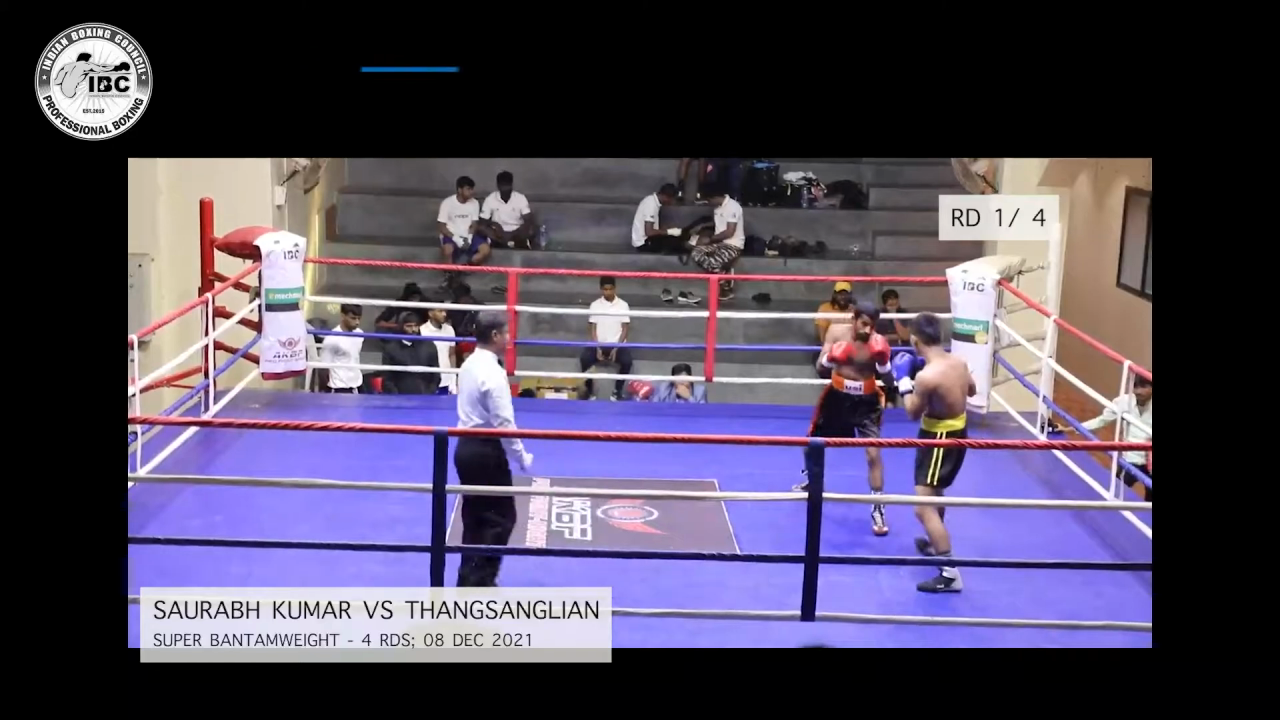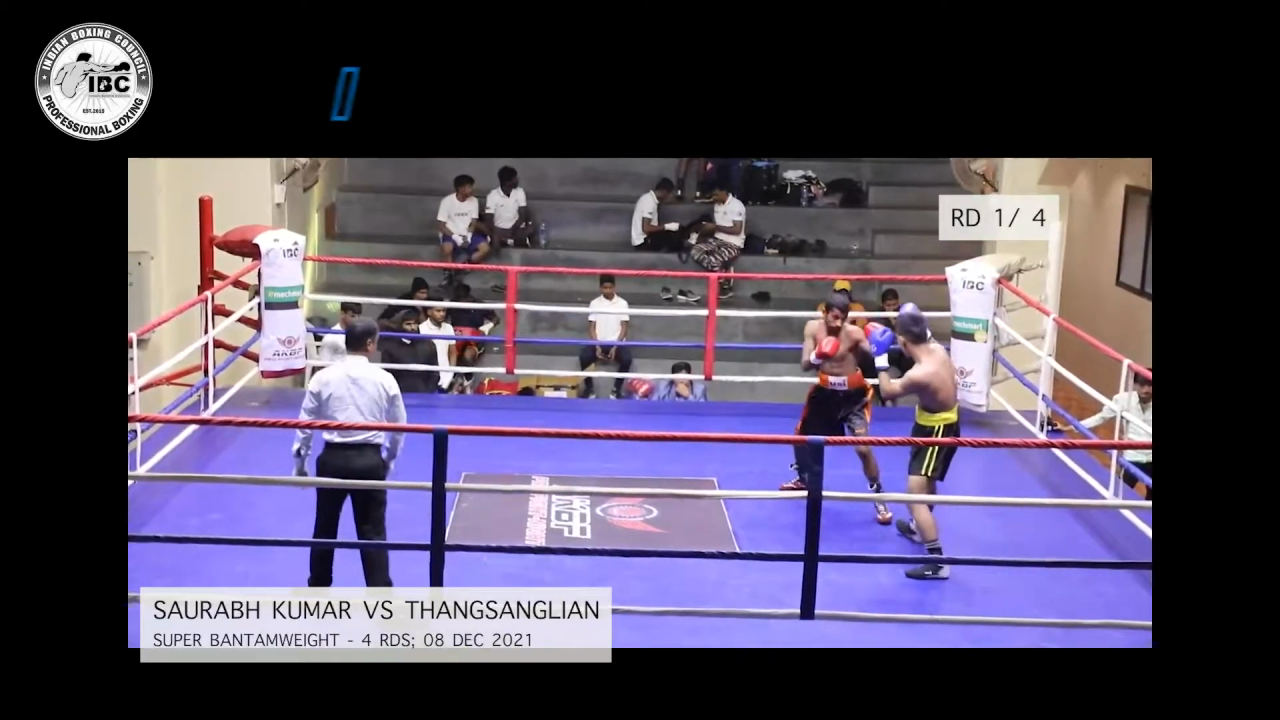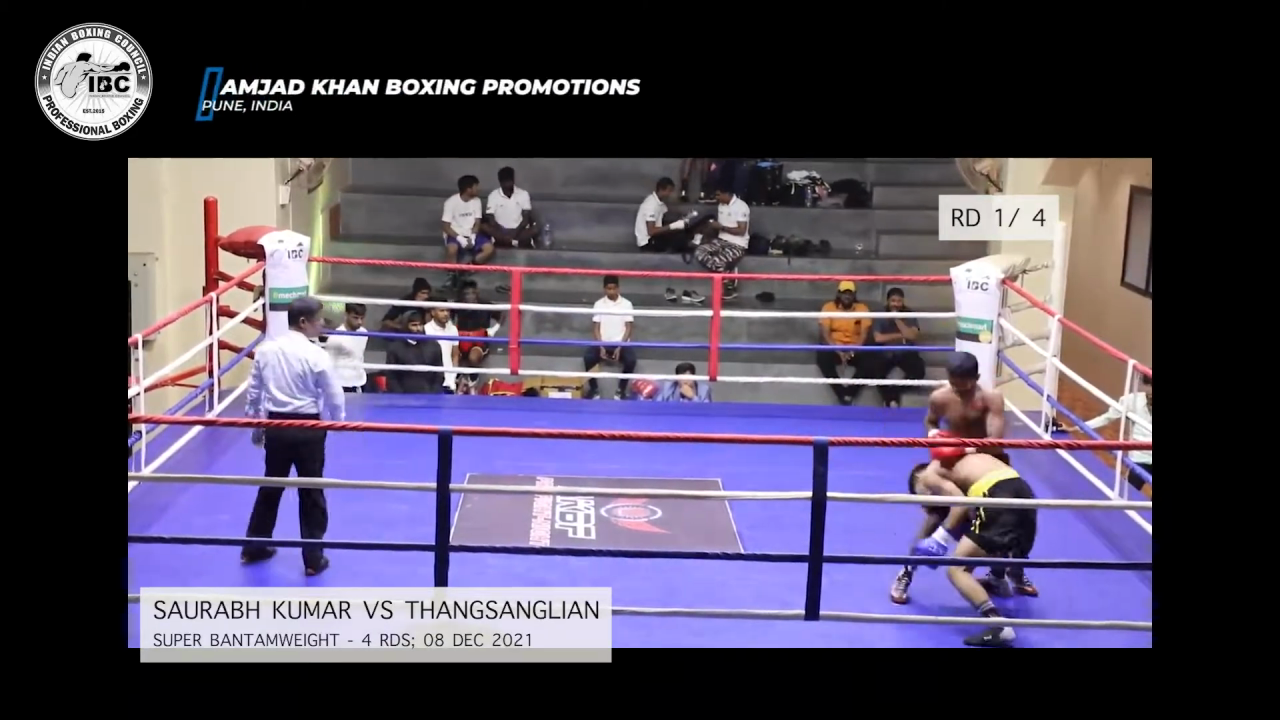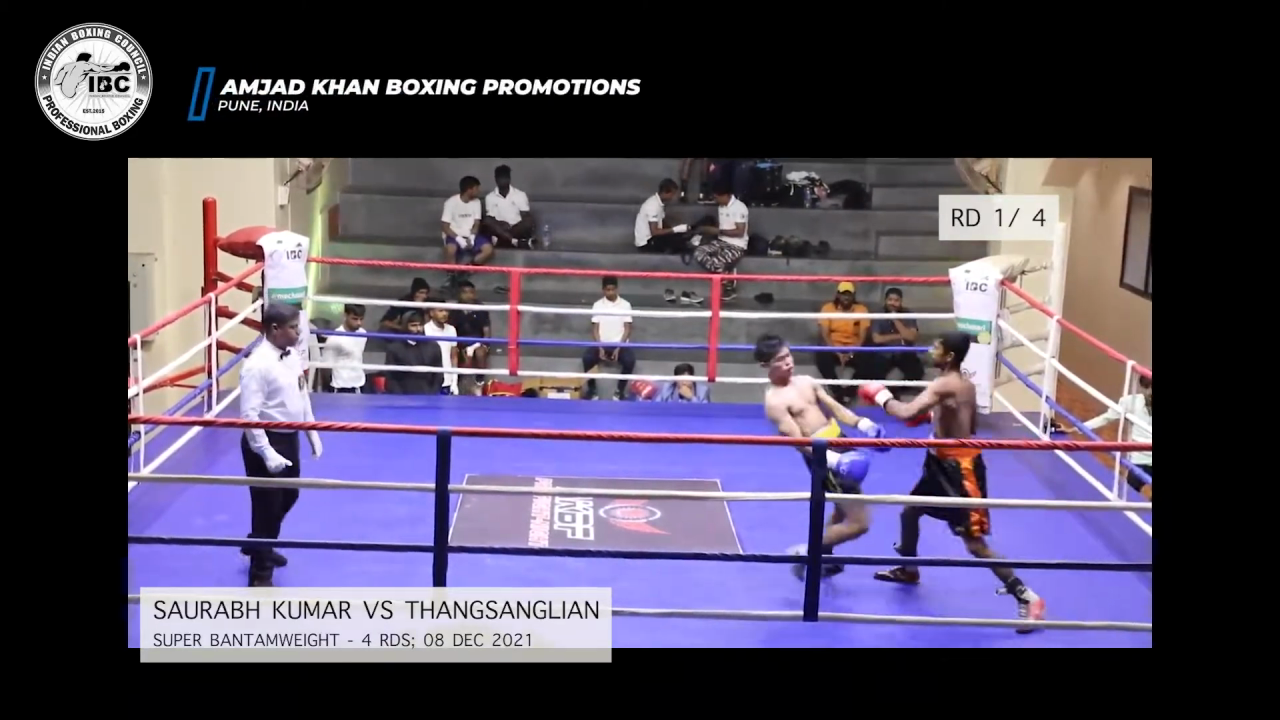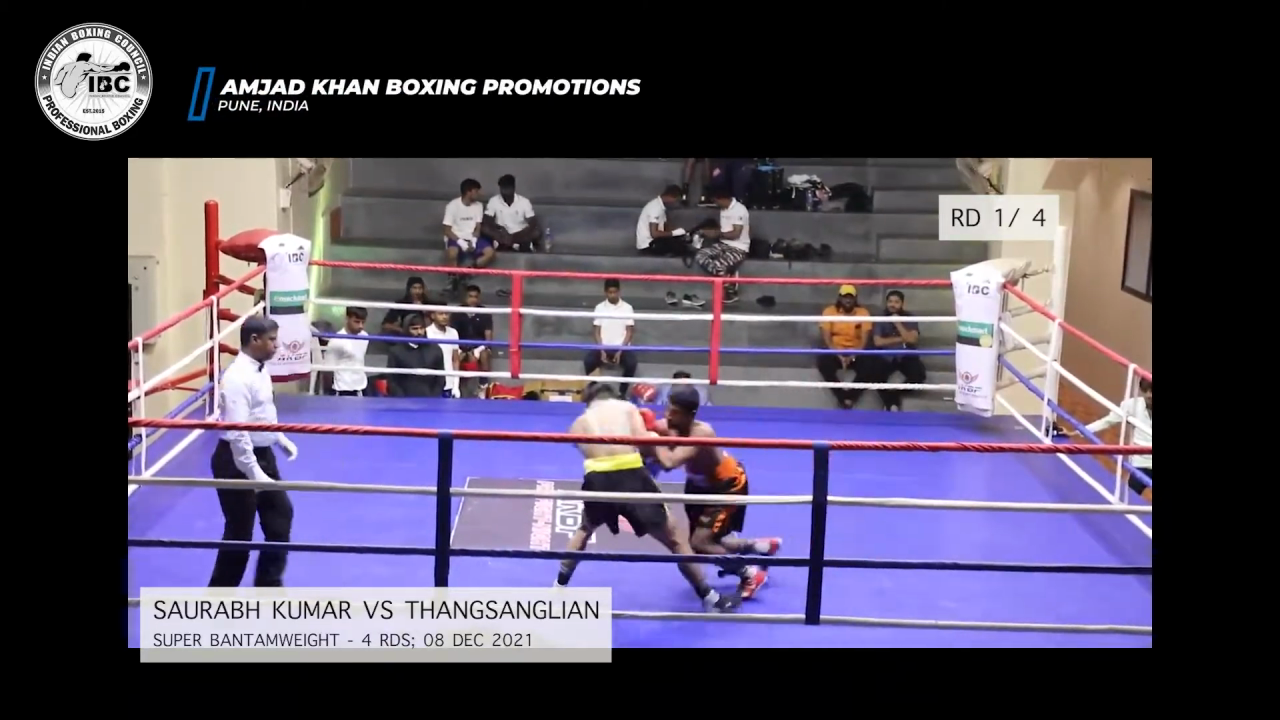
dt=1s
person 1, frame 1
left shoulder: (469, 365)
right shoulder: (492, 373)
right elbow: (503, 423)
right wrist: (522, 458)
left hip: (466, 448)
right hip: (486, 452)
left knee: (474, 518)
right knee: (501, 519)
left ankle: (470, 580)
right ankle: (479, 582)
person 1, frame 2
left shoulder: (323, 377)
right shoulder: (384, 379)
left elbow: (306, 424)
right elbow: (398, 427)
left wrist: (299, 462)
right wrist: (390, 458)
left hip: (333, 458)
right hip: (369, 460)
left knee: (325, 528)
right knee: (372, 533)
left ankle: (318, 587)
person 1, frame 3
left shoulder: (266, 349)
right shoulder: (316, 355)
left elbow: (253, 391)
right elbow: (334, 397)
right wrist: (337, 422)
left hip: (276, 427)
right hip: (308, 430)
left knee: (270, 488)
right knee: (312, 494)
left ankle: (254, 548)
right ankle: (313, 558)
person 1, frame 4
left shoulder: (293, 356)
right shoulder: (257, 365)
left elbow: (302, 397)
right elbow: (249, 414)
left wrist: (312, 433)
right wrist: (266, 453)
left hip: (289, 438)
right hip: (265, 442)
left knee: (287, 497)
right knee: (266, 506)
left ankle: (258, 546)
right ankle: (260, 577)
person 1, frame 5
left shoulder: (261, 372)
right shoulder: (237, 379)
right elbow: (237, 431)
left wrist: (282, 439)
right wrist: (253, 472)
left hip: (263, 455)
right hip: (239, 462)
left knee: (280, 514)
right knee: (240, 530)
left ankle: (269, 580)
person 2, frame 1
left shoulder: (877, 341)
right shoulder: (836, 332)
right elbow: (819, 368)
left wrist: (883, 361)
right wrist: (828, 360)
left hip: (865, 399)
right hip: (837, 394)
left knee: (873, 454)
right knee: (812, 443)
left ankle: (878, 510)
right ankle: (813, 483)
person 2, frame 2
left shoulder: (854, 333)
right shoulder: (813, 328)
right elbow: (805, 365)
right wrist: (817, 356)
left hip: (852, 394)
right hip: (825, 391)
left knee: (863, 448)
left ankle: (878, 498)
right ankle: (804, 480)
person 2, frame 3
left shoulder: (990, 398)
right shoulder: (940, 397)
left elbow: (996, 440)
right elbow: (930, 423)
right wrist: (935, 439)
left ankle: (1015, 575)
right ankle: (906, 573)
person 2, frame 4
left shoulder: (944, 385)
right shoulder: (965, 385)
left elbow: (907, 414)
left wrist: (881, 397)
right wrist: (929, 413)
left hip: (960, 468)
right hip: (943, 462)
left knee: (975, 544)
right knee: (910, 513)
left ankle: (1028, 599)
right ankle: (908, 570)
person 2, frame 5
left shoulder: (701, 432)
right shoulder: (667, 426)
left elbow: (668, 463)
left wrist: (653, 434)
left hip: (728, 485)
right hip: (700, 484)
left knee: (700, 543)
right knee: (706, 542)
left ankle: (751, 574)
right ankle: (763, 546)
person 3, frame 1
left shoulder: (925, 376)
right shoulder: (958, 362)
left elbow: (913, 413)
right elbow: (971, 390)
left wrist: (903, 379)
left hip: (939, 440)
right hip: (956, 435)
left knee: (924, 509)
right knee: (934, 495)
left ankle: (949, 574)
right ankle: (934, 543)
person 3, frame 2
left shoulder: (918, 375)
right shoulder: (939, 351)
left elbow: (888, 392)
left wrist: (880, 357)
right wrist: (921, 326)
left hip: (935, 432)
right hip: (945, 427)
left knee: (916, 497)
right knee: (925, 485)
left ankle: (936, 562)
right ankle: (919, 528)
person 3, frame 3
left shoulder: (930, 475)
right shoulder: (947, 462)
left wrist: (941, 534)
left hip: (999, 498)
right hip: (1020, 490)
left knee: (955, 570)
left ankle: (999, 627)
person 3, frame 4
left shoulder: (806, 382)
right shoulder: (774, 400)
left elbow: (834, 408)
right elbow: (798, 442)
left wrist: (863, 423)
right wrist: (834, 460)
right hip: (822, 456)
left knee: (843, 511)
right knee: (858, 524)
right ankle: (806, 554)
person 3, frame 5
left shoulder: (577, 424)
right shoulder: (626, 407)
right elbow: (645, 440)
left hip: (597, 482)
right hip: (632, 479)
left knee: (584, 530)
right knee: (674, 541)
left ankle: (560, 588)
right ankle: (712, 599)
